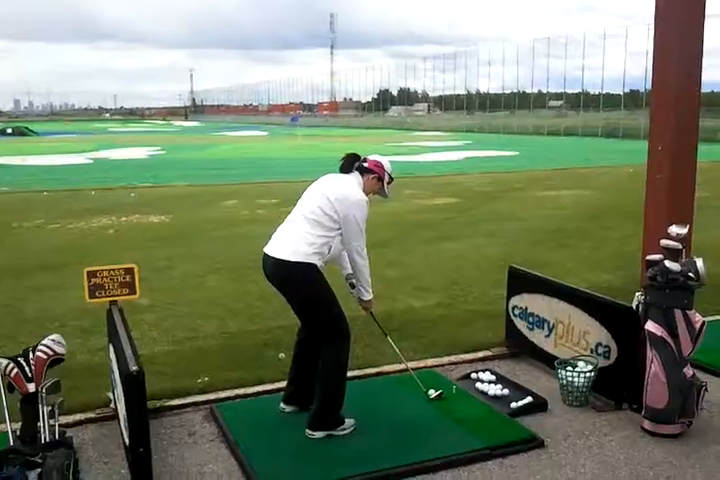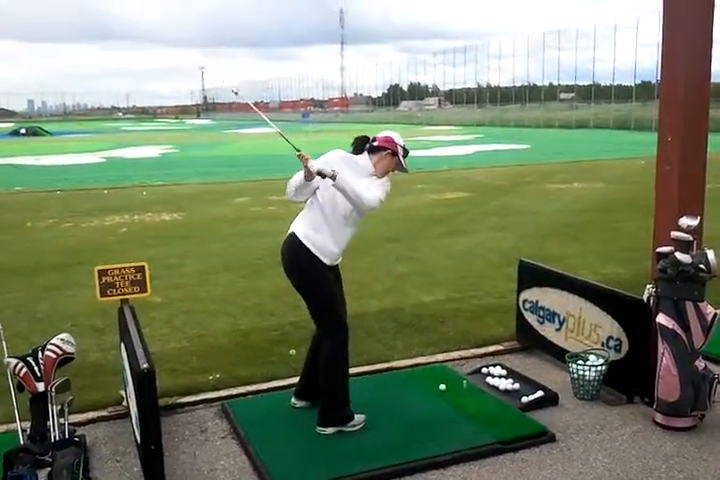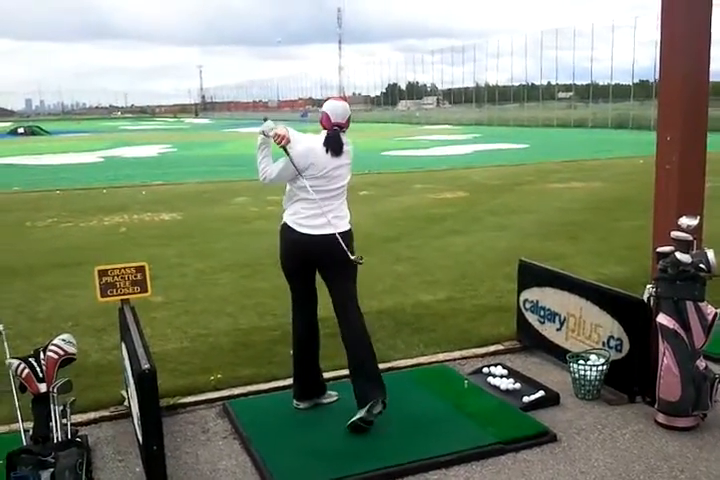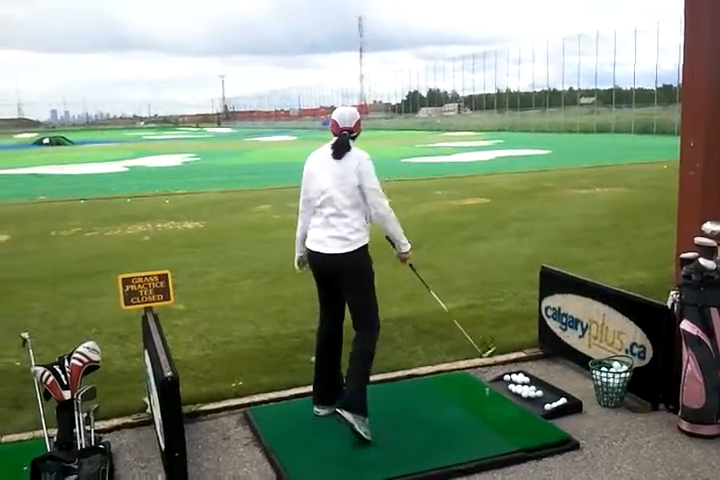
dt=1s
person 1, frame 1
left shoulder: (332, 181)
right shoulder: (355, 199)
right elbow: (357, 250)
left wrist: (349, 277)
right wrist: (365, 294)
left hip: (274, 258)
right hip: (296, 266)
left knee: (314, 325)
right knee: (336, 334)
left ankle: (297, 397)
right ankle: (324, 421)
person 1, frame 2
left shoulder: (380, 183)
right shoulder: (338, 159)
left elbow: (367, 202)
right elbow: (294, 193)
left wrist: (332, 177)
right wrist: (308, 175)
left hip: (326, 258)
right hip: (302, 250)
left knee: (330, 321)
right knee: (335, 327)
left ankle: (307, 392)
right ankle: (334, 416)
person 1, frame 3
left shoulder: (305, 150)
right shoulder: (346, 149)
left elbow: (268, 176)
left wrist: (266, 139)
right wrist: (284, 134)
left hip: (296, 238)
right hip: (336, 240)
left knee: (303, 313)
right knee: (349, 313)
left ankle: (307, 391)
right ankle: (371, 395)
person 1, frame 4
left shoulder: (314, 159)
right shoulder: (360, 160)
left elbow: (304, 210)
right elbow: (379, 208)
left wrist: (300, 248)
right wrist: (402, 244)
left hip: (318, 252)
right hip: (350, 253)
left knee: (329, 321)
right knee: (366, 327)
left ankle: (325, 397)
right ankle: (353, 404)
